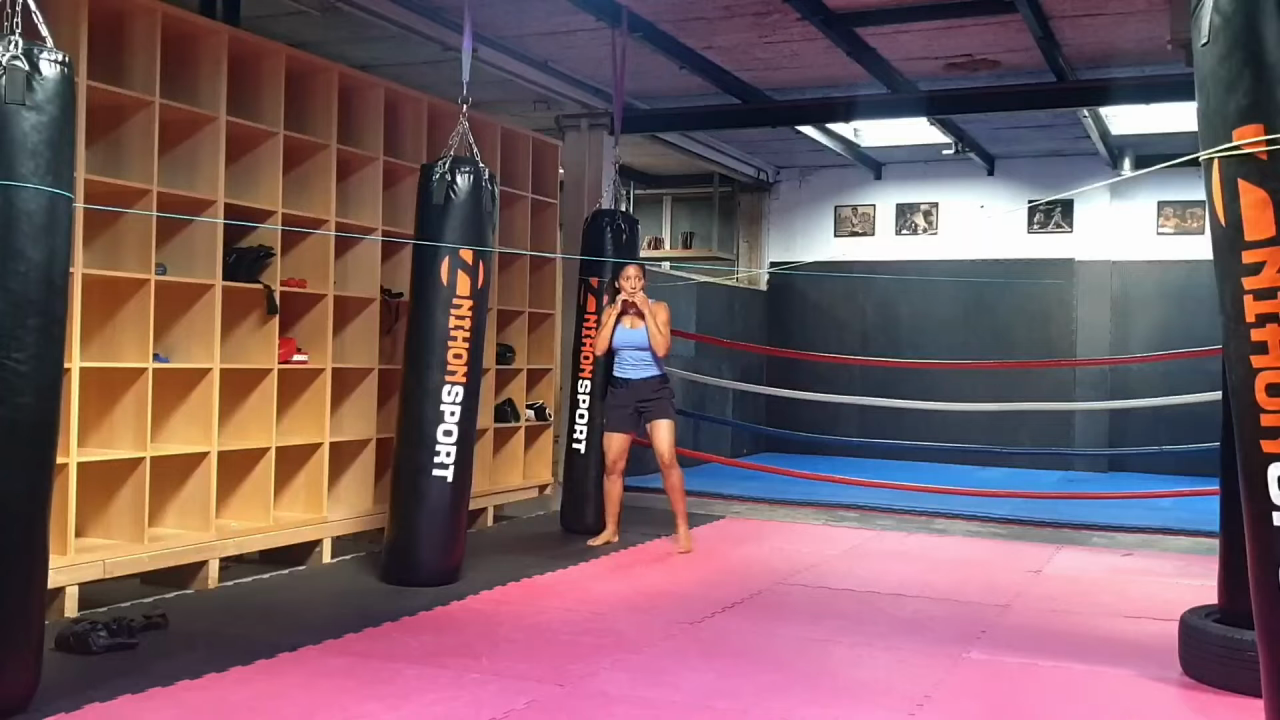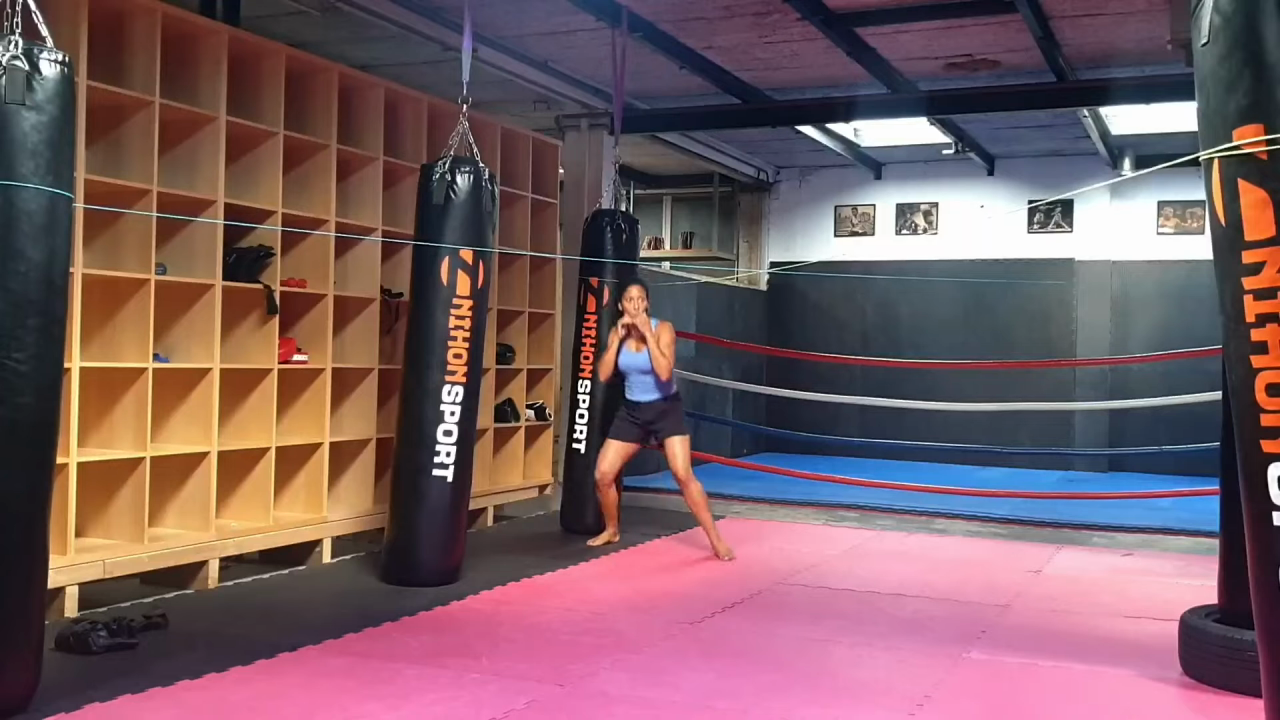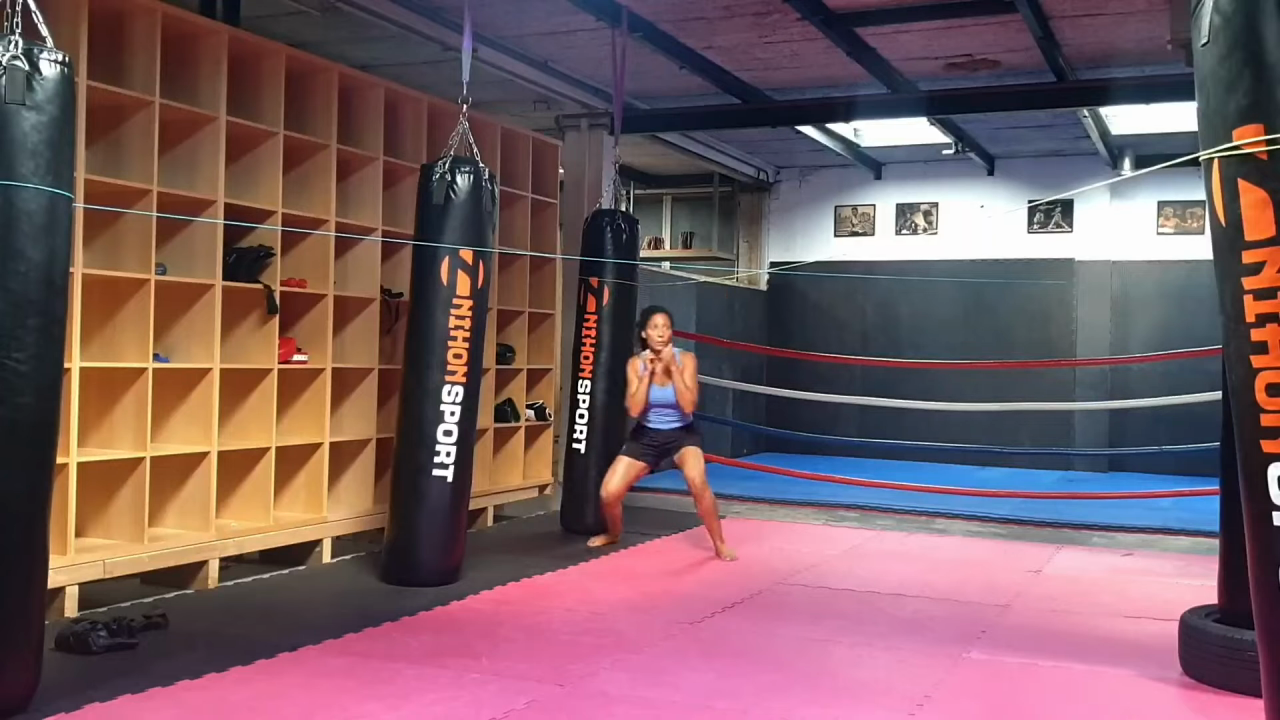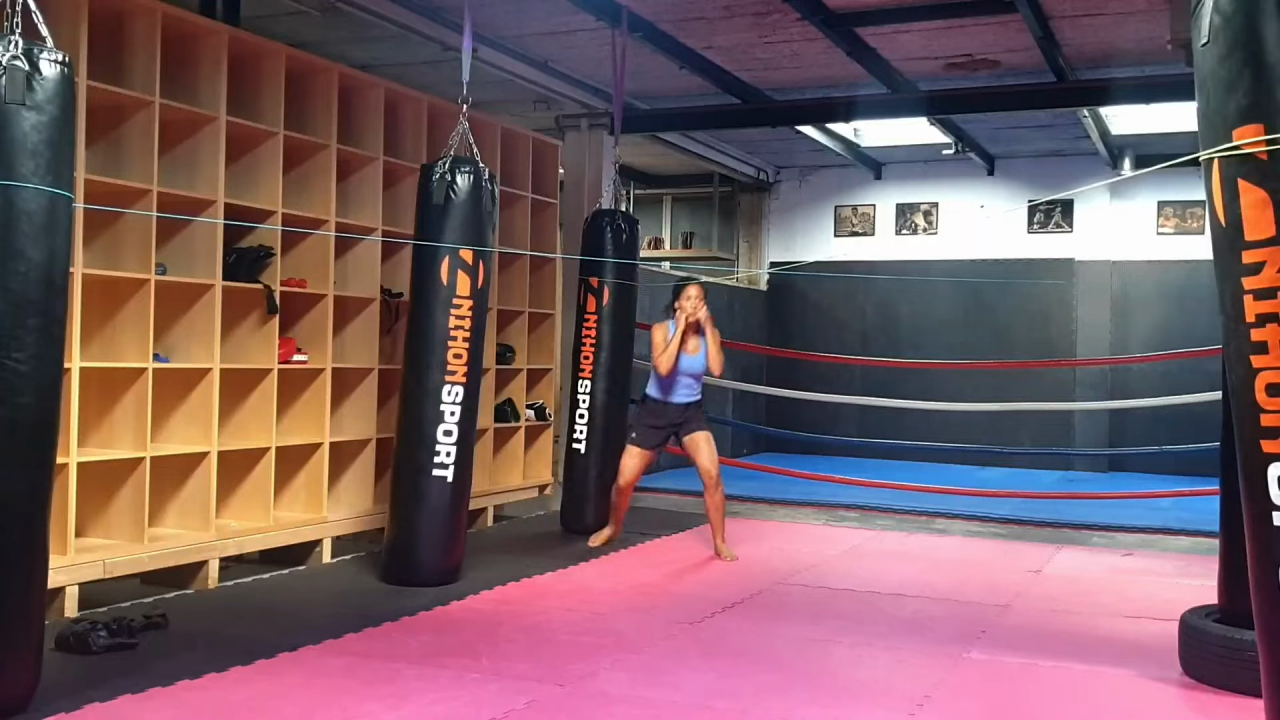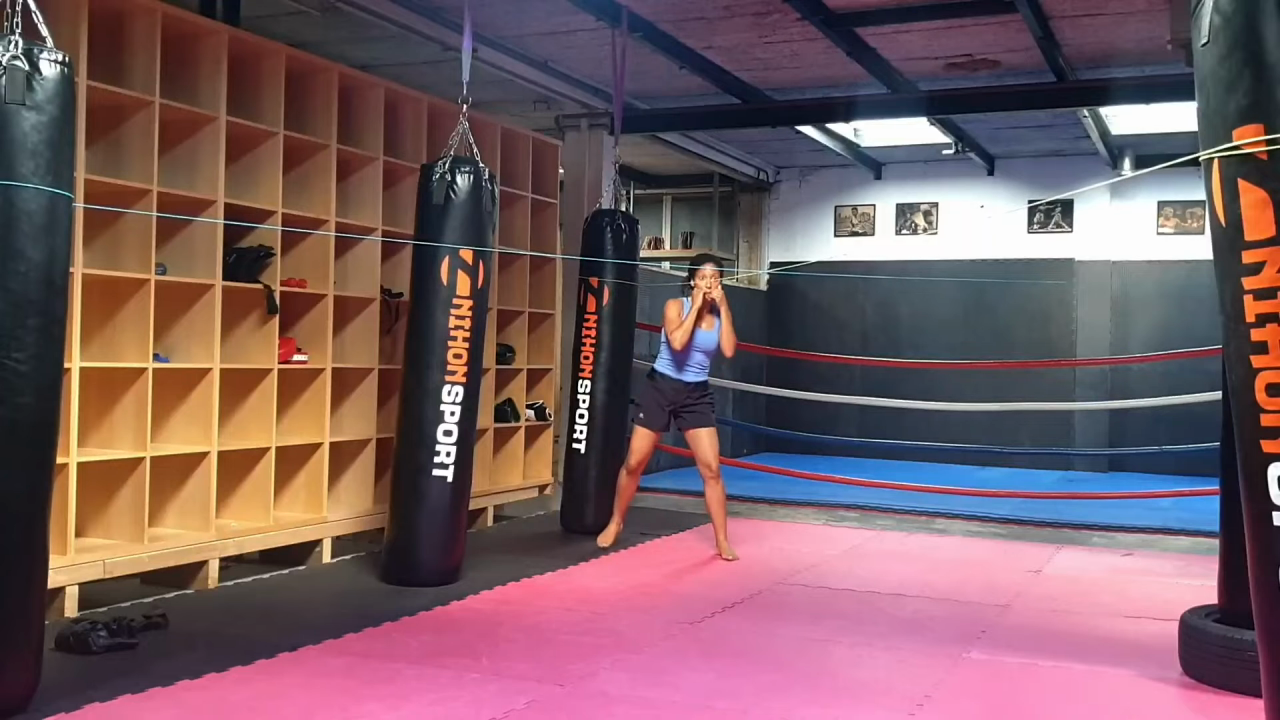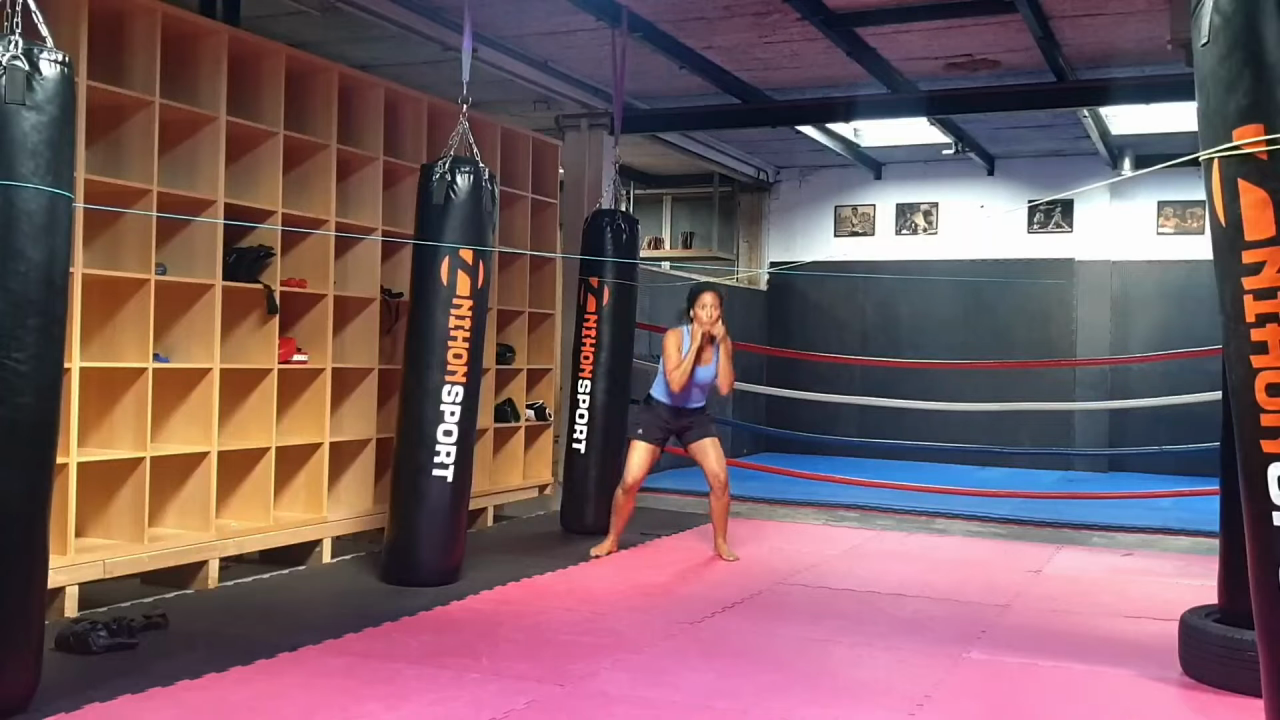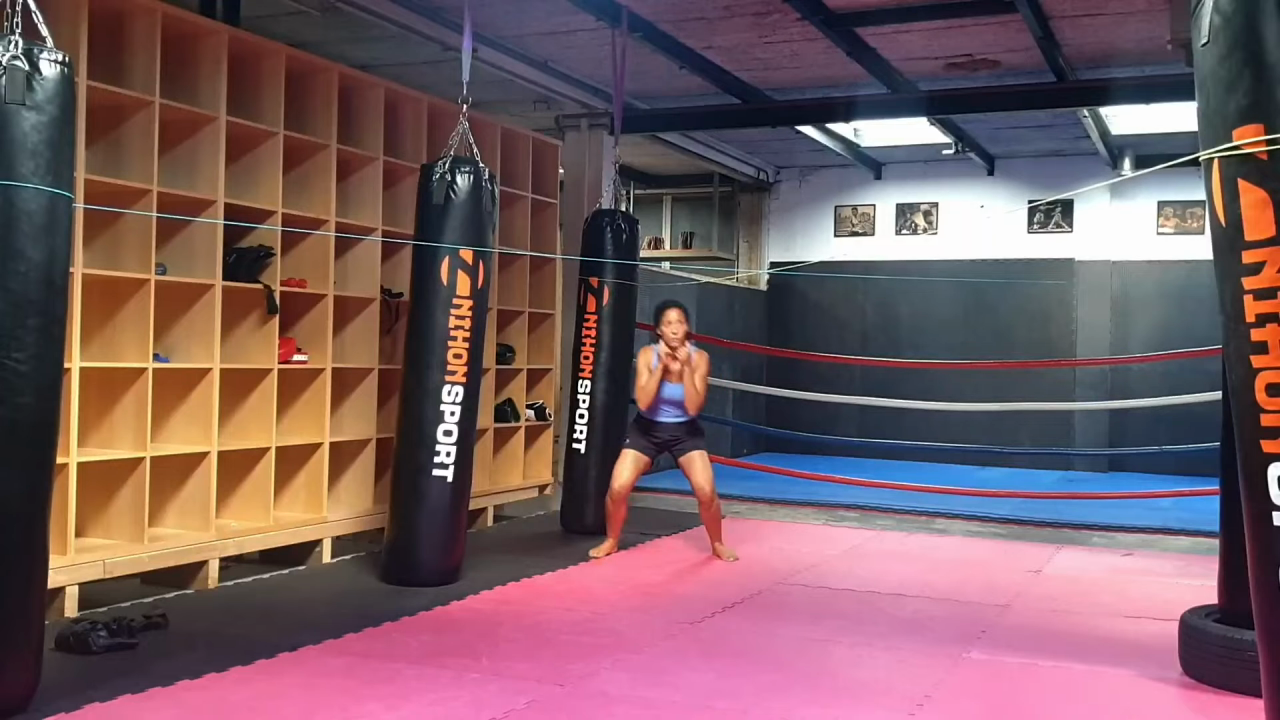
dt=0.2s
person 1, frame 1
left shoulder: (658, 308)
right shoulder: (612, 310)
left elbow: (662, 349)
right elbow: (599, 350)
left wrist: (646, 312)
right wrist: (615, 311)
left hip: (654, 389)
right hip: (620, 390)
left knee: (667, 459)
right knee: (613, 465)
left ankle: (682, 527)
right ankle: (611, 529)
person 1, frame 2
left shoulder: (663, 329)
right shoulder: (617, 332)
left elbow: (665, 373)
right elbow: (603, 375)
left wrist: (647, 335)
right wrist: (617, 338)
left hip: (666, 409)
right hip: (632, 411)
left knee: (683, 474)
right knee: (603, 474)
left ankle: (715, 539)
right ankle: (611, 529)
person 1, frame 3
left shoulder: (686, 360)
right shoulder: (636, 363)
left elbow: (689, 406)
right elbow: (634, 411)
left wrist: (673, 369)
right wrist: (647, 374)
left hip: (681, 434)
right hip: (646, 436)
left knee: (698, 483)
right knee: (609, 493)
left ankle: (720, 544)
right ankle: (613, 533)
person 1, frame 4
left shoulder: (710, 334)
right shoulder: (662, 329)
left elbow: (717, 370)
right elbow: (663, 368)
left wrist: (708, 328)
right wrist: (678, 333)
left hip: (691, 413)
right hip: (654, 411)
left knee: (711, 474)
right knee: (625, 481)
left ankle: (720, 543)
right ankle: (614, 526)
person 1, frame 5
left shoulder: (721, 314)
right shoulder: (675, 306)
left elbow: (729, 350)
right elbow: (677, 342)
left wrist: (723, 307)
right wrist: (696, 305)
left hip: (697, 394)
right hip: (660, 387)
left knee: (711, 468)
right knee: (635, 463)
left ankle: (722, 541)
right ankle: (616, 522)
person 1, frame 6
left shoulder: (722, 342)
right shoulder: (675, 337)
left elbow: (725, 387)
right elbow: (675, 384)
left wrist: (722, 345)
right wrist: (695, 344)
left hip: (695, 416)
right hip: (658, 411)
left knee: (719, 478)
right knee: (631, 480)
left ankle: (721, 543)
right ankle: (612, 539)
person 1, frame 7
left shoulder: (699, 358)
right shoulder: (647, 355)
left elbow: (694, 409)
right elbow: (642, 403)
left wrist: (686, 368)
right wrist: (661, 366)
left hip: (685, 431)
right hip: (647, 428)
left knee: (706, 492)
right knee: (618, 487)
left ankle: (717, 544)
right ankle: (611, 541)
